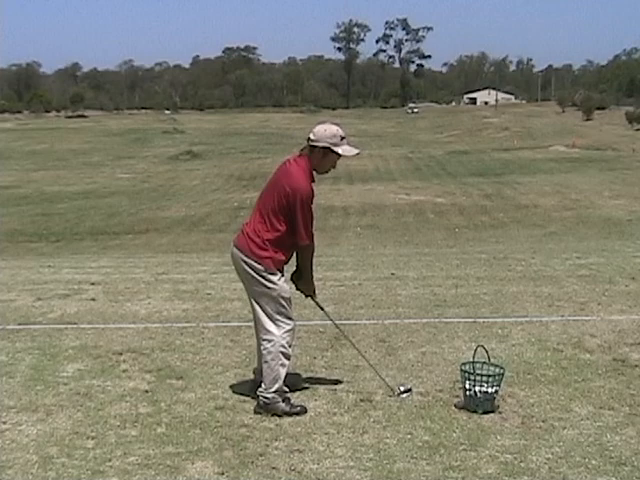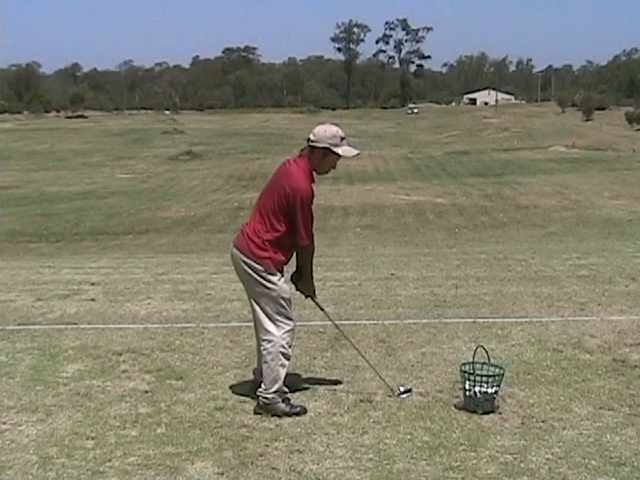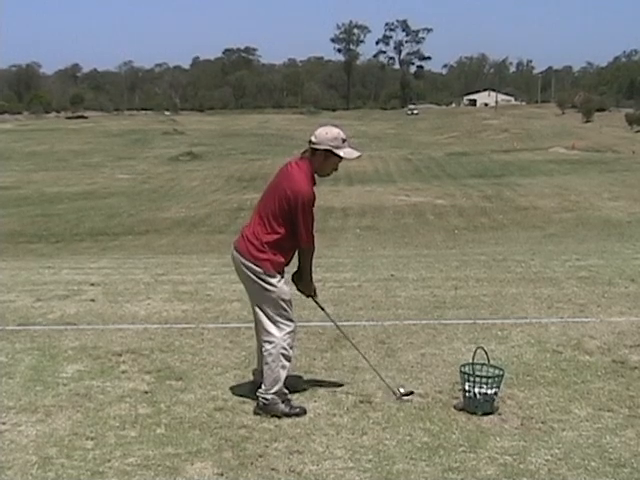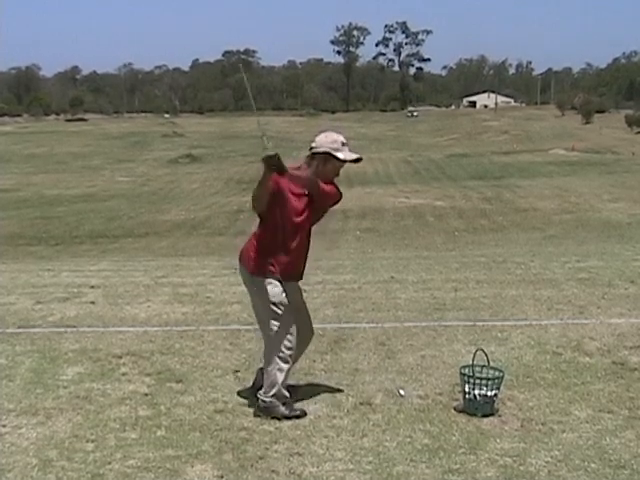
dt=0.7s
person 1, frame 1
left shoulder: (293, 165)
right shoulder: (301, 186)
right elbow: (305, 240)
left wrist: (300, 271)
right wrist: (307, 278)
left hip: (245, 248)
right hip: (261, 260)
left knee: (268, 324)
right knee: (280, 327)
left ankle: (265, 377)
right ankle: (270, 397)
person 1, frame 2
left shoulder: (293, 166)
right shoulder: (301, 186)
right elbow: (305, 240)
left wrist: (300, 271)
right wrist: (306, 278)
left hip: (246, 249)
right hip: (260, 260)
left knee: (269, 324)
right knee: (280, 328)
left ankle: (265, 378)
right ankle: (270, 397)
person 1, frame 3
left shoulder: (295, 169)
right shoulder: (301, 188)
left elbow: (302, 235)
right elbow: (305, 240)
left wrist: (302, 272)
right wrist: (306, 276)
left hip: (249, 252)
right hip: (260, 261)
left knee: (269, 324)
right knee: (282, 328)
left ankle: (265, 378)
right ankle: (270, 398)
person 1, frame 4
left shoulder: (330, 192)
right shoulder: (276, 178)
left elbow: (310, 185)
right elbow: (259, 209)
left wrist: (284, 170)
right wrist: (268, 173)
left hip: (288, 273)
right hip: (261, 267)
left knee: (302, 332)
right knee: (282, 334)
left ankle: (266, 382)
right ankle: (269, 400)
